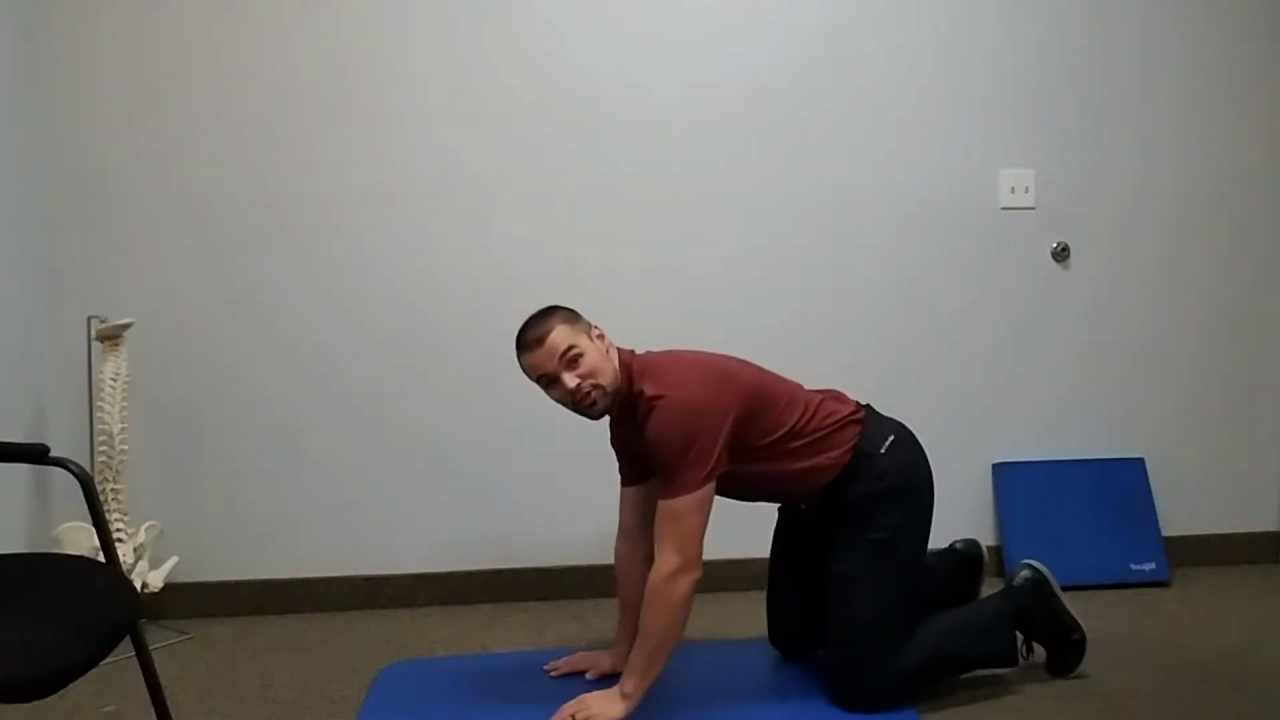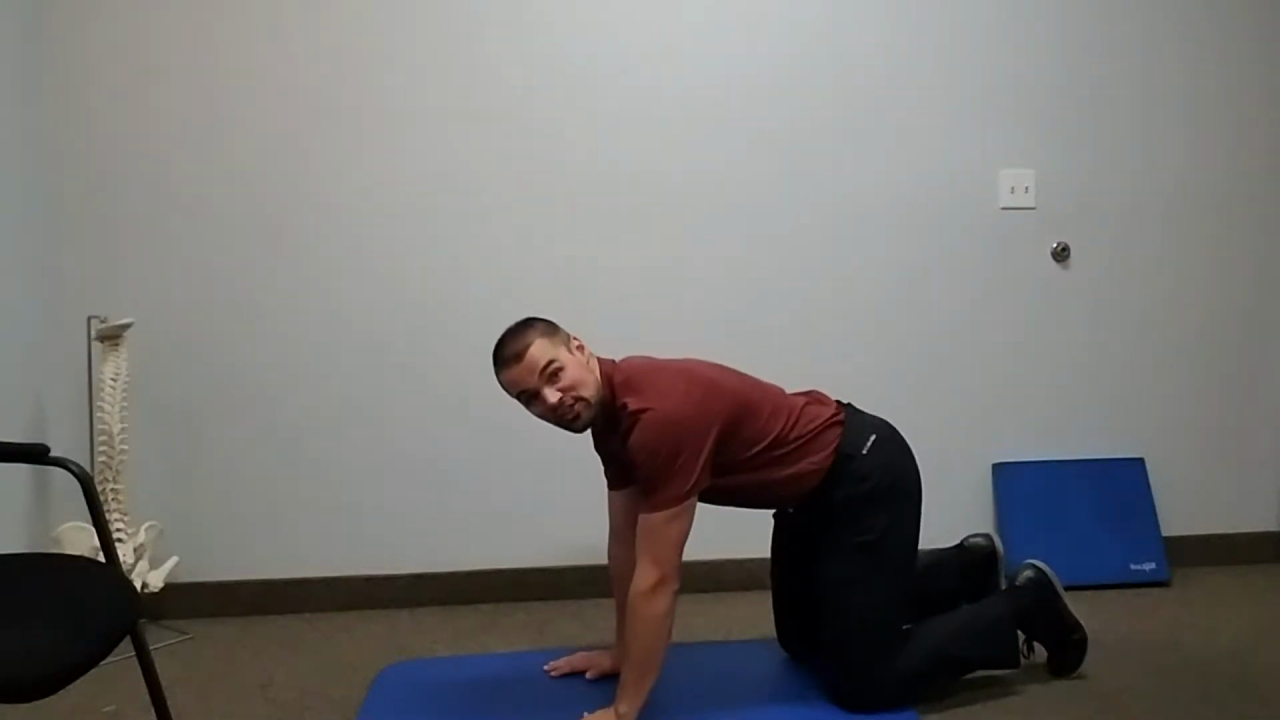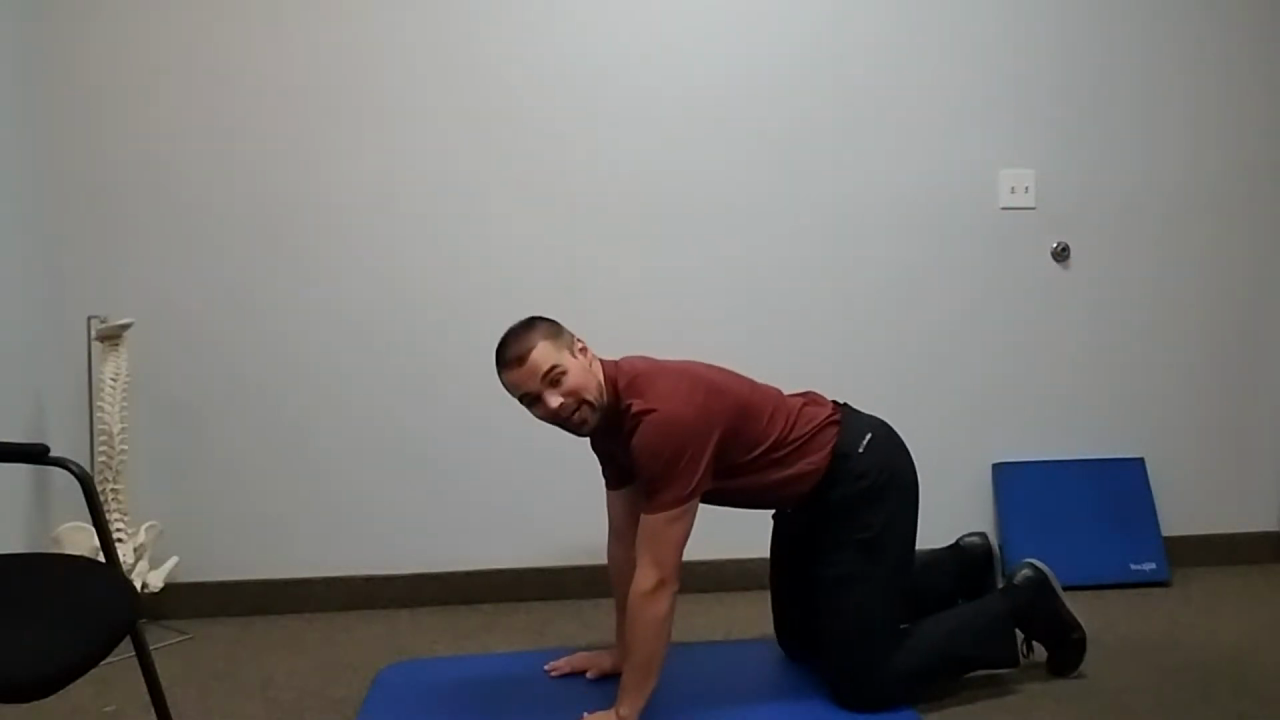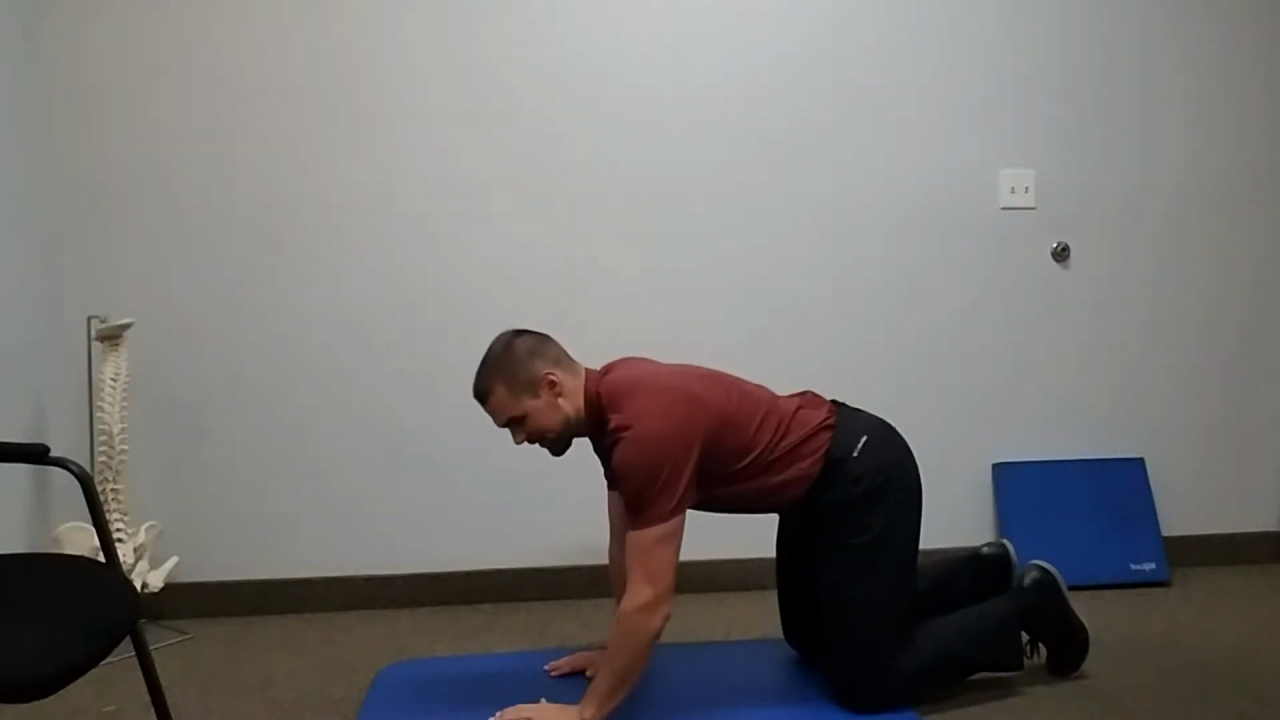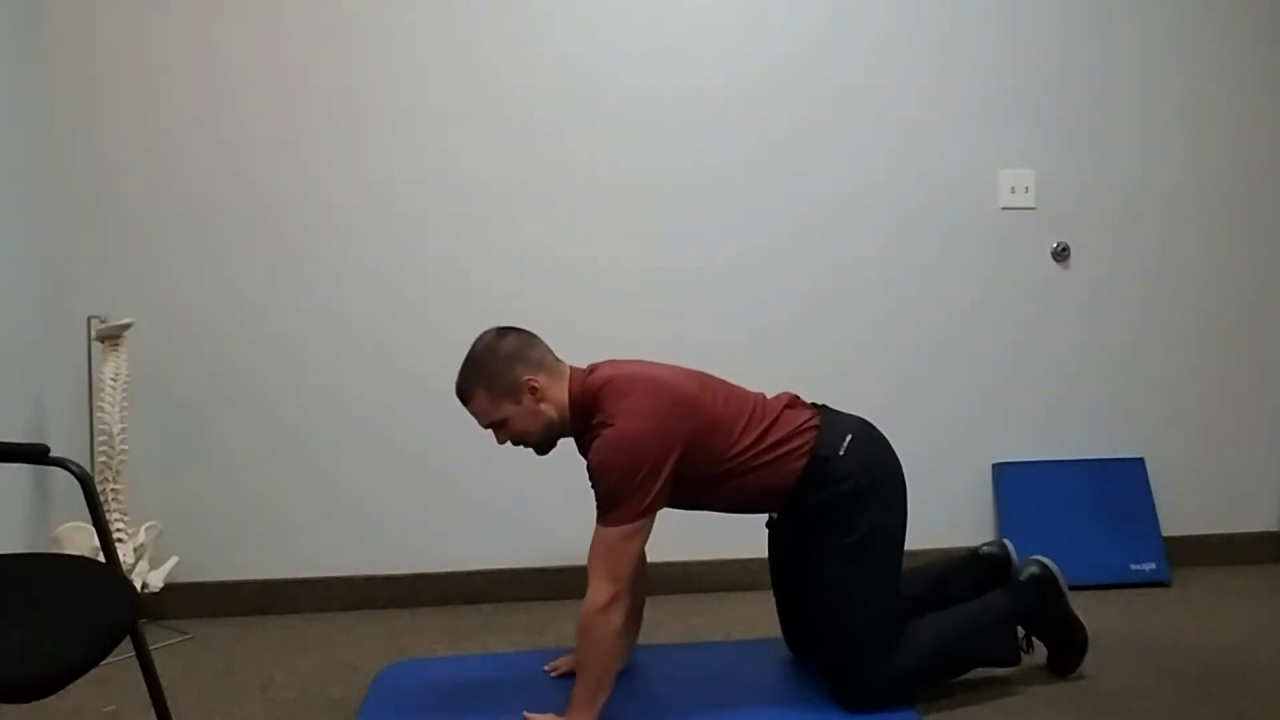
dt=0.4s
person 1, frame 1
left shoulder: (678, 404)
right shoulder: (628, 417)
left elbow: (678, 568)
right elbow: (633, 542)
right wrist: (621, 650)
left hip: (878, 478)
right hip: (818, 488)
right knee: (793, 639)
left ankle: (1021, 606)
right ankle: (949, 573)
person 1, frame 2
left shoulder: (660, 417)
right shoulder: (610, 410)
left elbow: (656, 581)
right elbow: (624, 544)
right wrist: (620, 651)
left hip: (864, 476)
right hip: (813, 484)
right knee: (803, 641)
left ankle: (1023, 606)
right ankle: (968, 569)
person 1, frame 3
left shoulder: (663, 417)
right shoulder: (608, 410)
left elbow: (656, 582)
right elbow: (624, 543)
right wrist: (621, 650)
left hip: (863, 476)
right hip: (811, 486)
right knee: (801, 642)
left ankle: (1020, 604)
right ankle: (961, 568)
person 1, frame 4
left shoulder: (645, 430)
right shoulder: (608, 397)
left elbow: (651, 598)
right elbow: (625, 543)
right wrist: (617, 652)
left hip: (864, 478)
right hip: (818, 478)
right knee: (811, 639)
left ankle: (1027, 606)
right ankle: (981, 574)
person 1, frame 5
left shoulder: (626, 430)
right shoulder: (598, 392)
left elbow: (606, 594)
right elbow: (626, 553)
right wrist: (618, 646)
left hip: (847, 479)
right hip: (811, 478)
right knee: (811, 642)
left ankle: (1023, 601)
right ankle: (981, 573)
